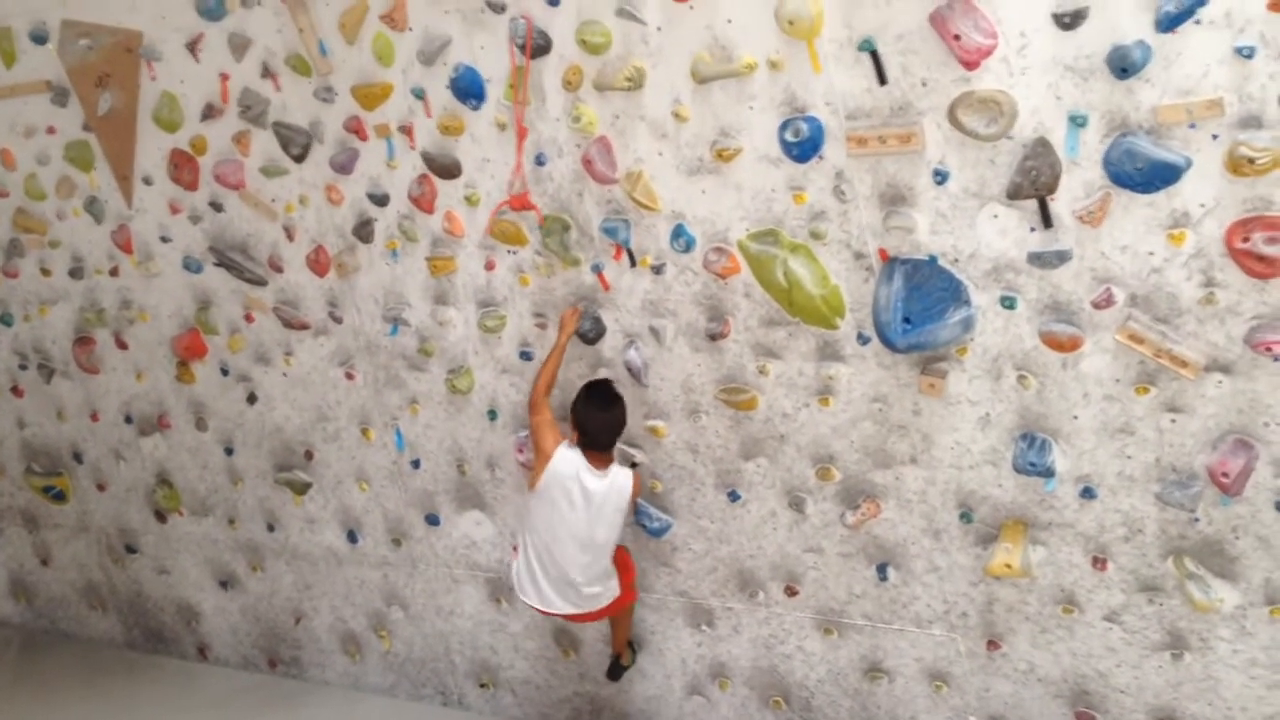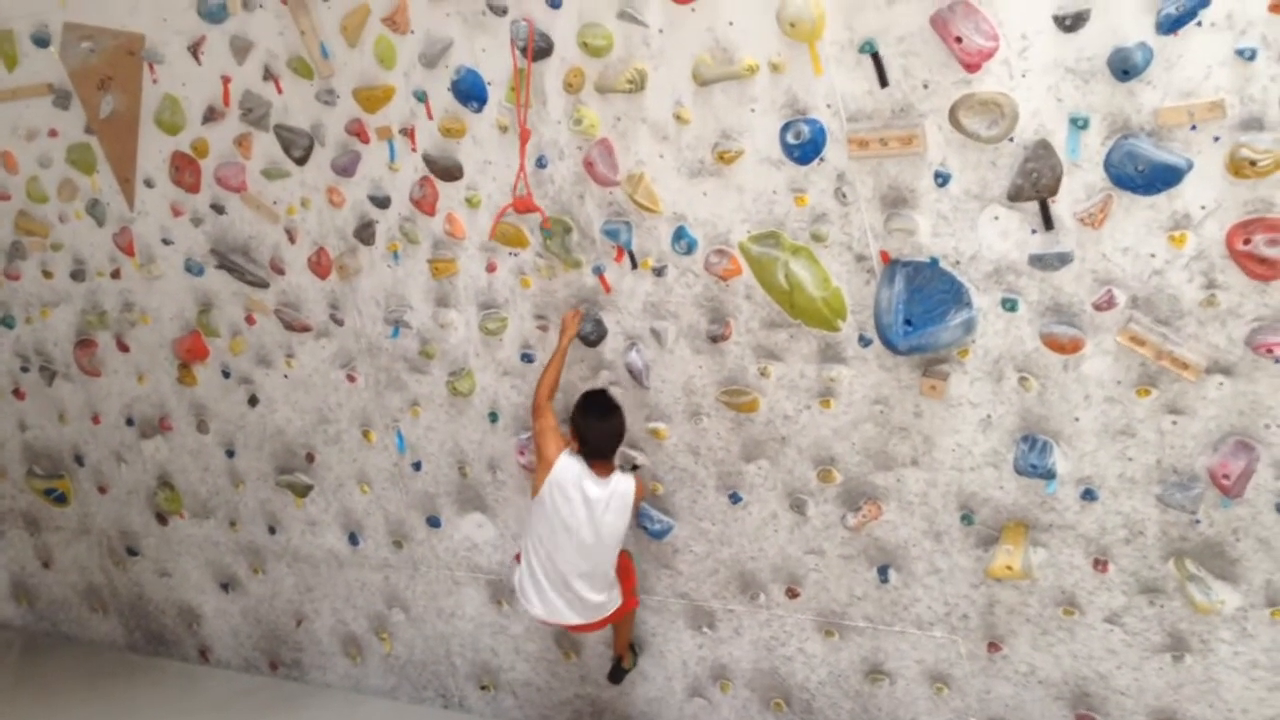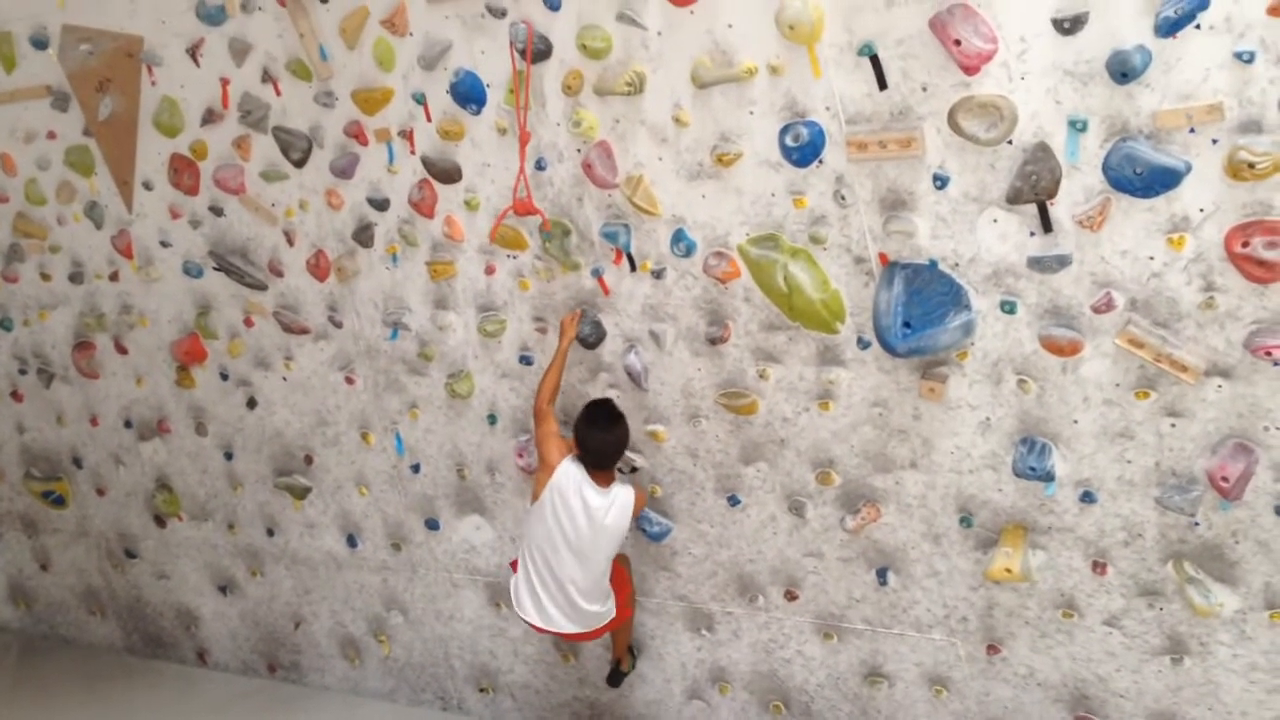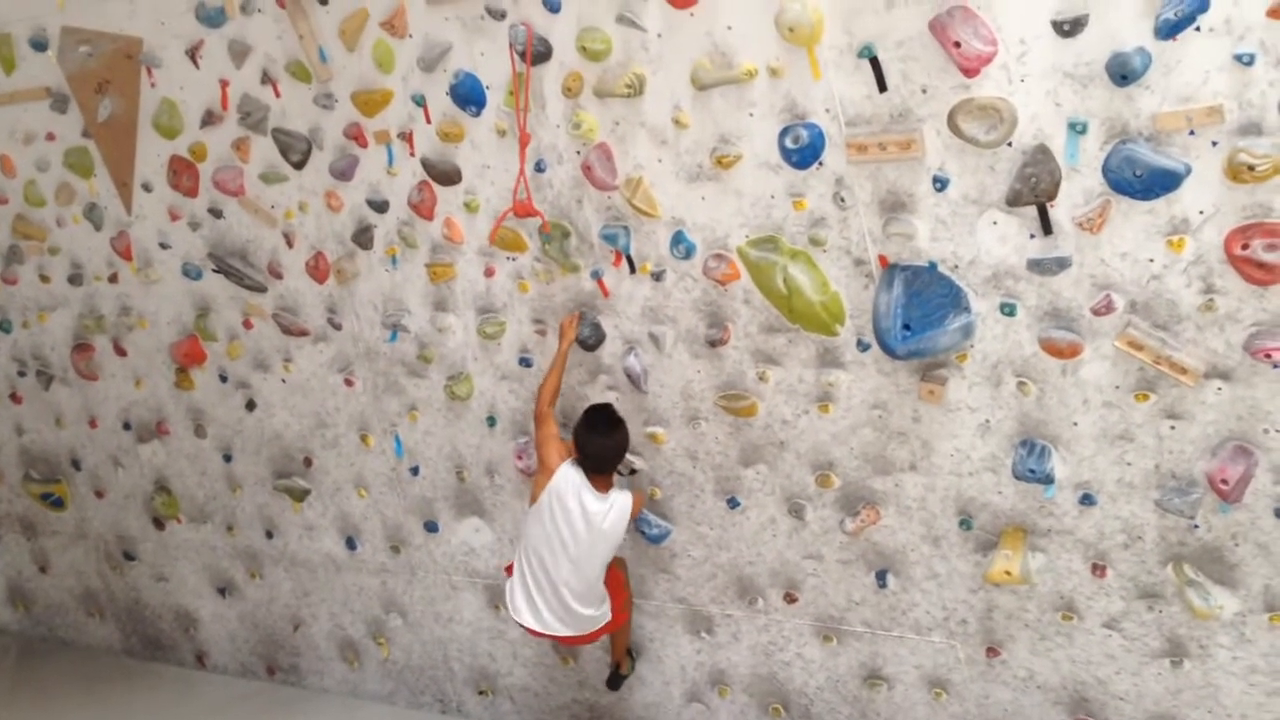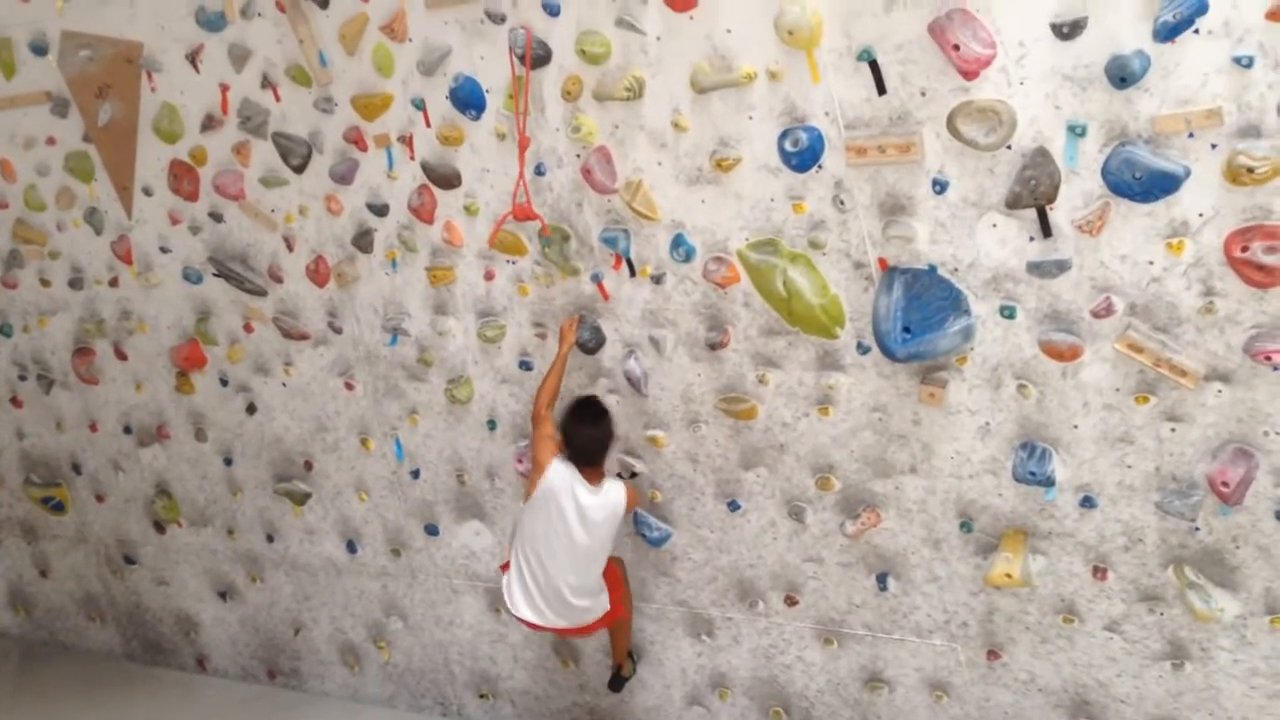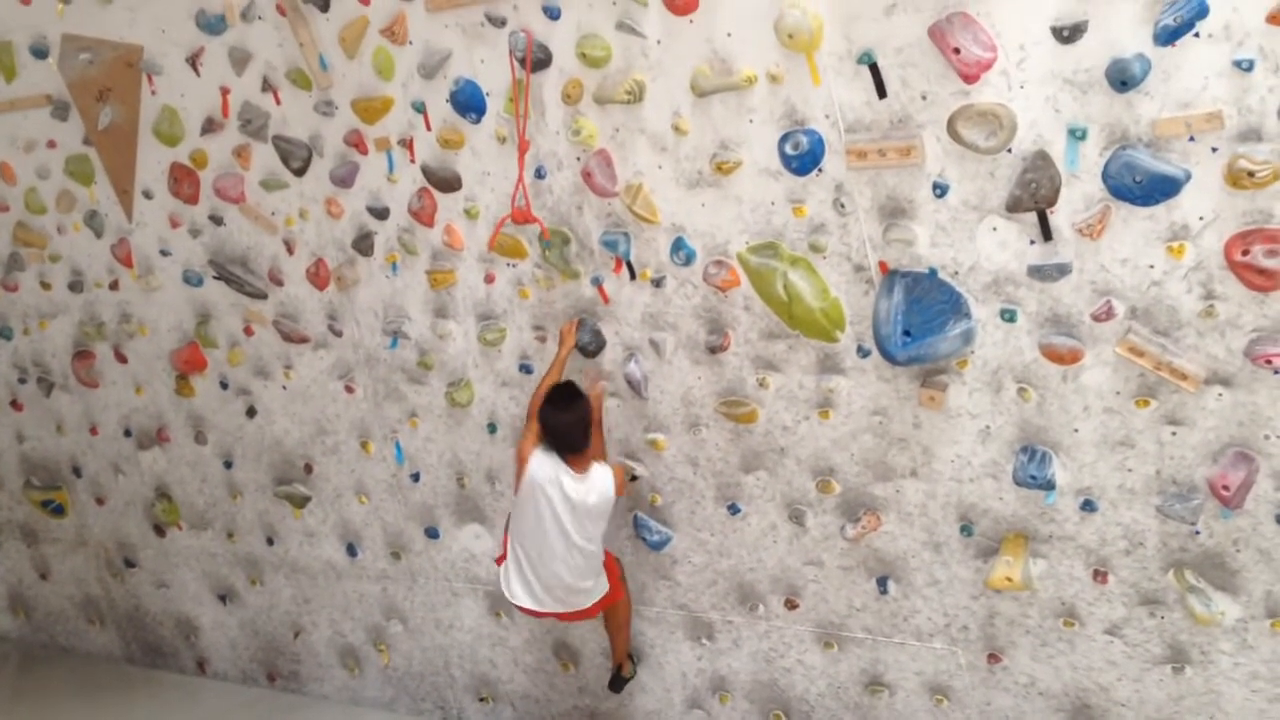
dt=0.1s
person 1, frame 1
left shoulder: (552, 455)
right shoulder: (629, 484)
left elbow: (538, 398)
left wrist: (563, 336)
left hip: (532, 590)
right hip: (592, 604)
right knee: (623, 559)
right ankle: (621, 656)
person 1, frame 2
left shoulder: (553, 463)
right shoulder: (632, 489)
left elbow: (541, 402)
left wrist: (565, 339)
left hip: (535, 598)
right hip: (595, 611)
right ankle: (622, 659)
person 1, frame 3
left shoulder: (556, 470)
right shoulder: (632, 501)
left elbow: (542, 406)
left wrist: (565, 342)
left hip: (530, 608)
right hip: (589, 622)
right ankle: (621, 662)
person 1, frame 4
left shoulder: (554, 473)
right shoulder: (630, 504)
left elbow: (543, 409)
left wrist: (565, 345)
left hip: (525, 611)
right hip: (585, 625)
right ankle: (620, 665)
person 1, frame 5
left shoulder: (546, 470)
right shoulder: (624, 496)
left elbow: (540, 412)
left wrist: (564, 348)
left hip: (524, 606)
right hip: (583, 617)
right knee: (615, 571)
right ankle: (621, 667)
person 1, frame 6
left shoulder: (530, 462)
right shoulder: (613, 479)
left elbow: (535, 411)
left wrist: (563, 351)
right wrist: (594, 413)
left hip: (522, 594)
right hip: (582, 600)
right knee: (612, 569)
right ankle: (622, 667)
